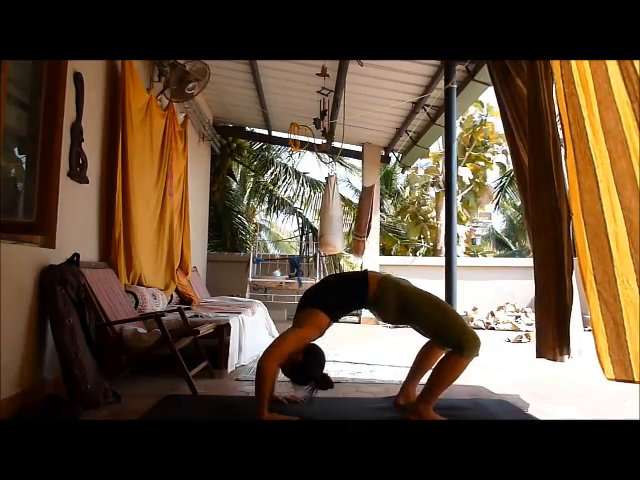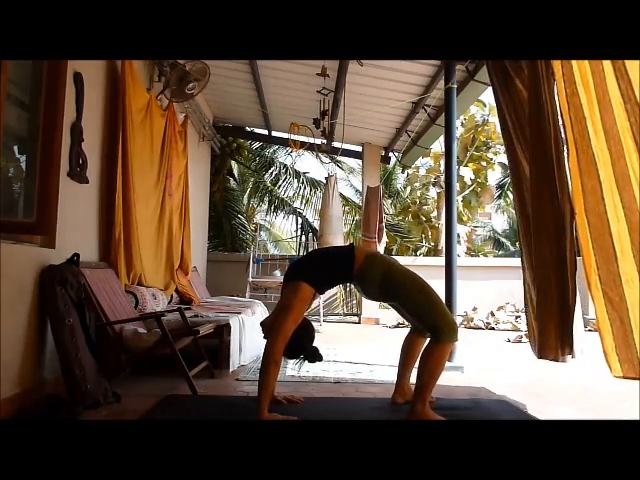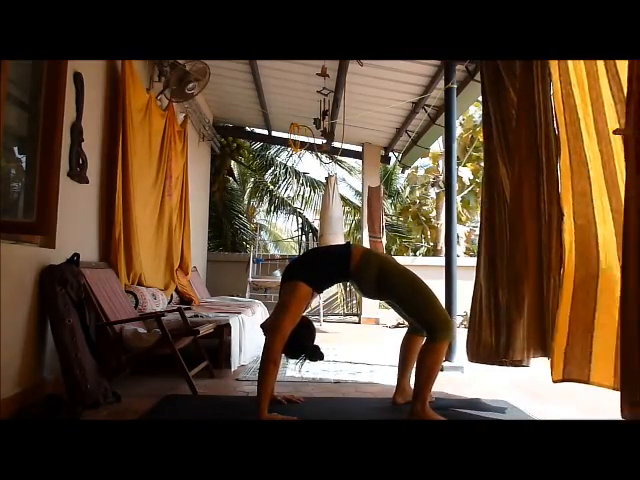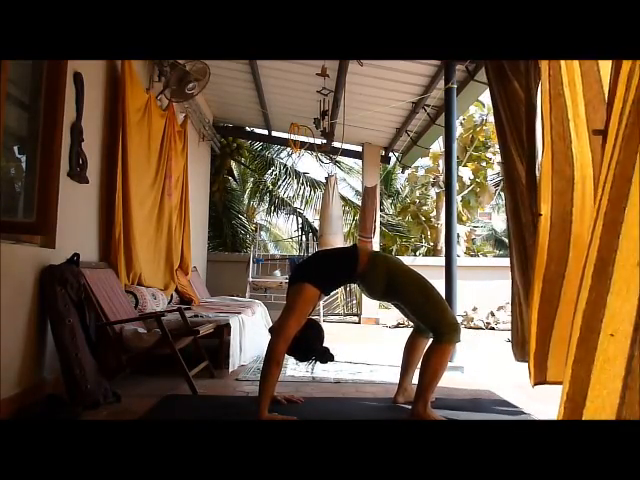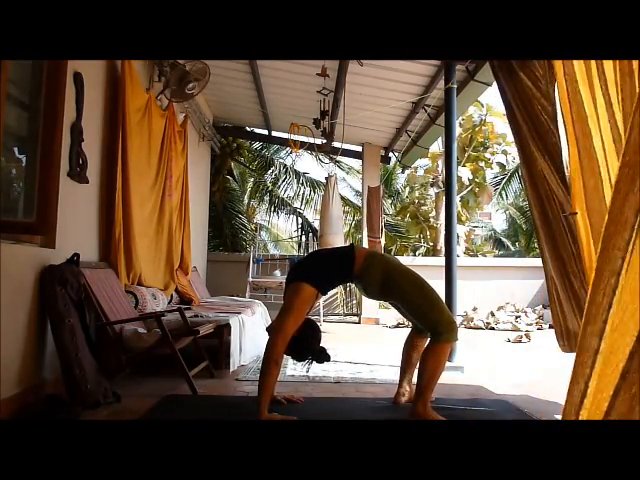
dt=1s
person 1, frame 1
left shoulder: (306, 329)
right shoulder: (303, 329)
left elbow: (266, 363)
left wrist: (264, 414)
right wrist: (267, 405)
left hip: (385, 294)
right hip: (383, 293)
person 1, frame 2
left shoulder: (292, 304)
right shoulder: (292, 301)
left elbow: (272, 356)
right elbow: (273, 355)
left wrist: (263, 414)
right wrist: (267, 404)
left hip: (374, 271)
right hip: (372, 271)
person 1, frame 3
left shoulder: (291, 303)
right shoulder: (291, 301)
left elbow: (271, 357)
right elbow: (273, 354)
left wrist: (263, 413)
right wrist: (267, 404)
right hip: (368, 270)
person 1, frame 4
left shoulder: (299, 304)
left elbow: (274, 357)
right elbow: (276, 354)
left wrist: (263, 413)
right wrist: (267, 404)
right hip: (376, 273)
person 1, frame 5
left shoulder: (296, 304)
left elbow: (273, 356)
right elbow: (274, 354)
left wrist: (263, 413)
right wrist: (267, 404)
right hip: (373, 272)
